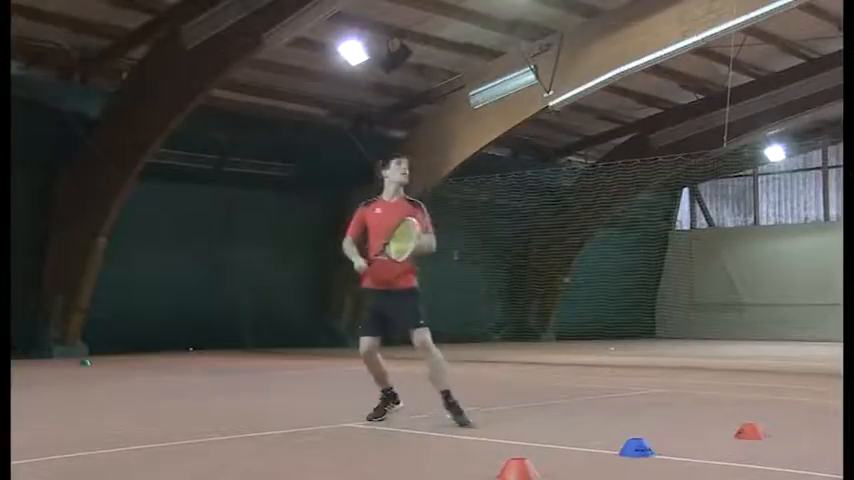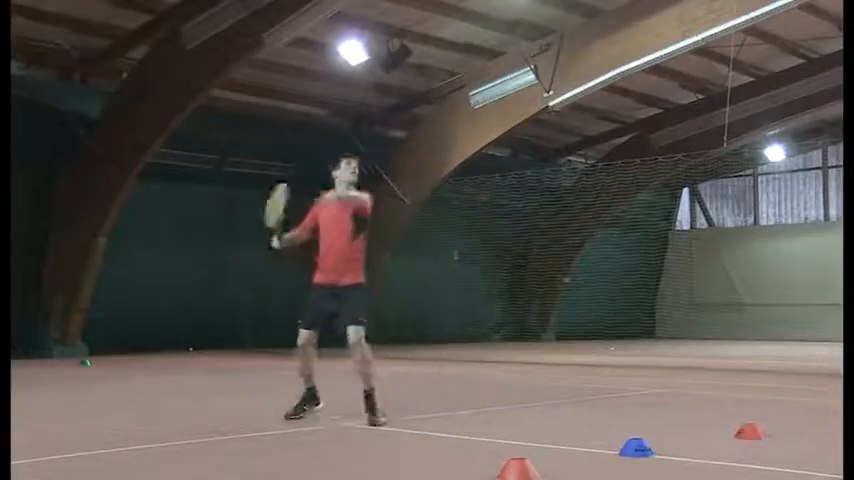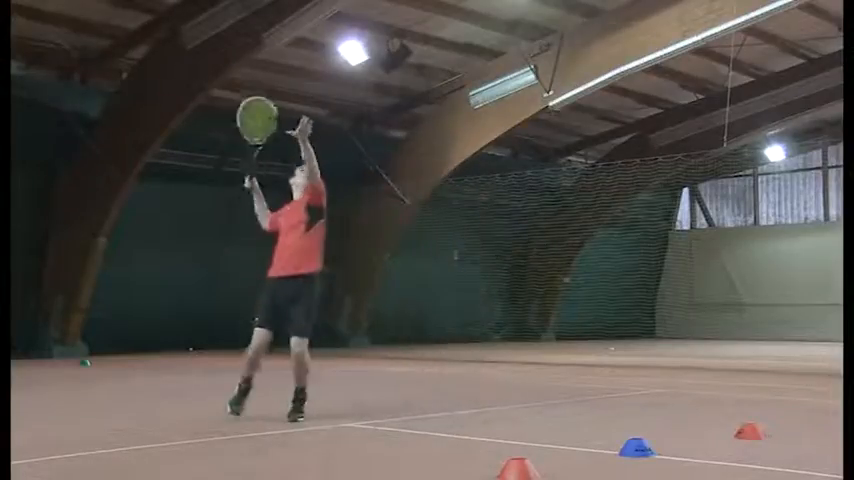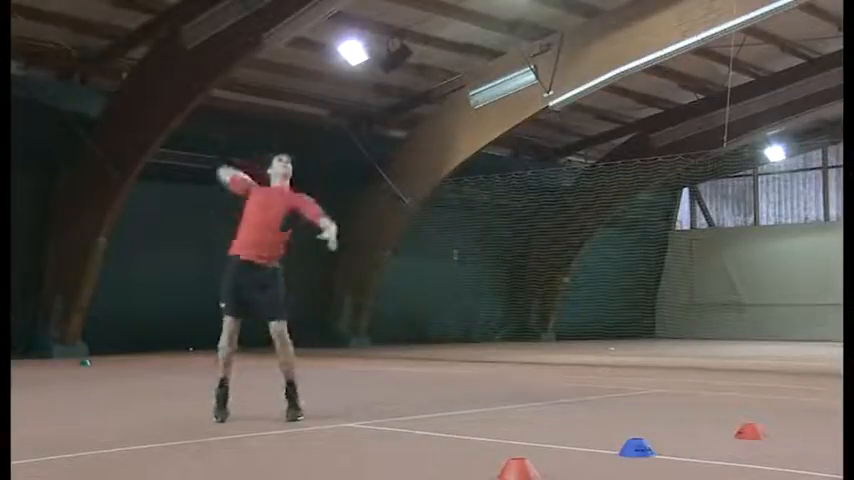
dt=0.3s
person 1, frame 1
left shoulder: (415, 207)
right shoulder: (367, 208)
left elbow: (430, 244)
right elbow: (348, 242)
right wrist: (356, 259)
left hip: (404, 288)
right hip: (374, 288)
left knee: (424, 343)
right knee: (367, 350)
left ankle: (449, 402)
right ankle: (389, 397)
person 1, frame 2
left shoulder: (361, 202)
right shoulder: (320, 208)
left elbow: (361, 199)
right elbow: (301, 234)
left wrist: (341, 193)
right wrist: (282, 240)
left hip: (352, 286)
right hip: (322, 285)
left knee: (356, 339)
right knee: (304, 343)
left ankle: (370, 402)
right ankle: (311, 396)
person 1, frame 3
left shoulder: (315, 198)
right shoulder: (284, 212)
left elbow: (313, 170)
right elbow: (266, 223)
left wrist: (304, 140)
right wrist: (255, 190)
left hip: (303, 282)
right hip: (276, 282)
left knee: (298, 350)
right knee: (258, 344)
left ankle: (299, 397)
right ankle: (244, 388)
person 1, frame 4
left shoulder: (299, 200)
right shoulder: (255, 192)
left elbow: (324, 222)
right elbow: (224, 175)
left wrist: (330, 231)
left hip: (268, 271)
right hip: (241, 265)
left knee: (280, 334)
right knee: (230, 333)
left ankle: (291, 394)
right ankle: (222, 392)
